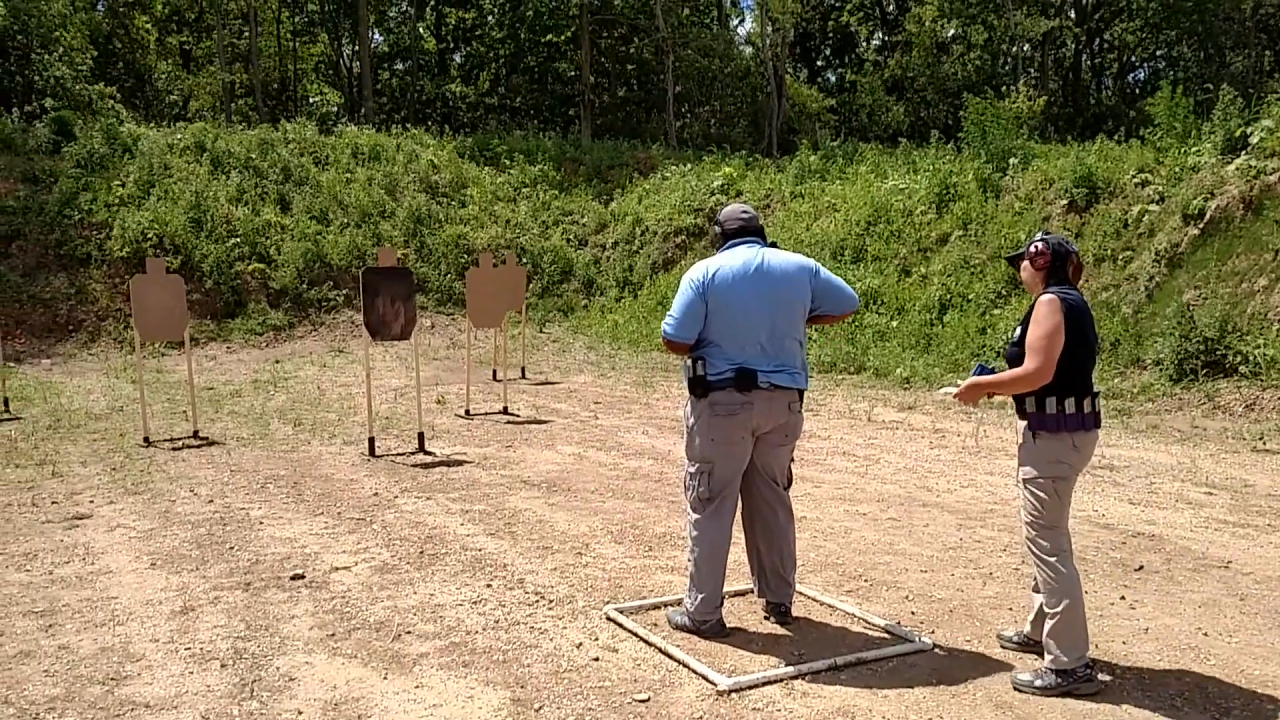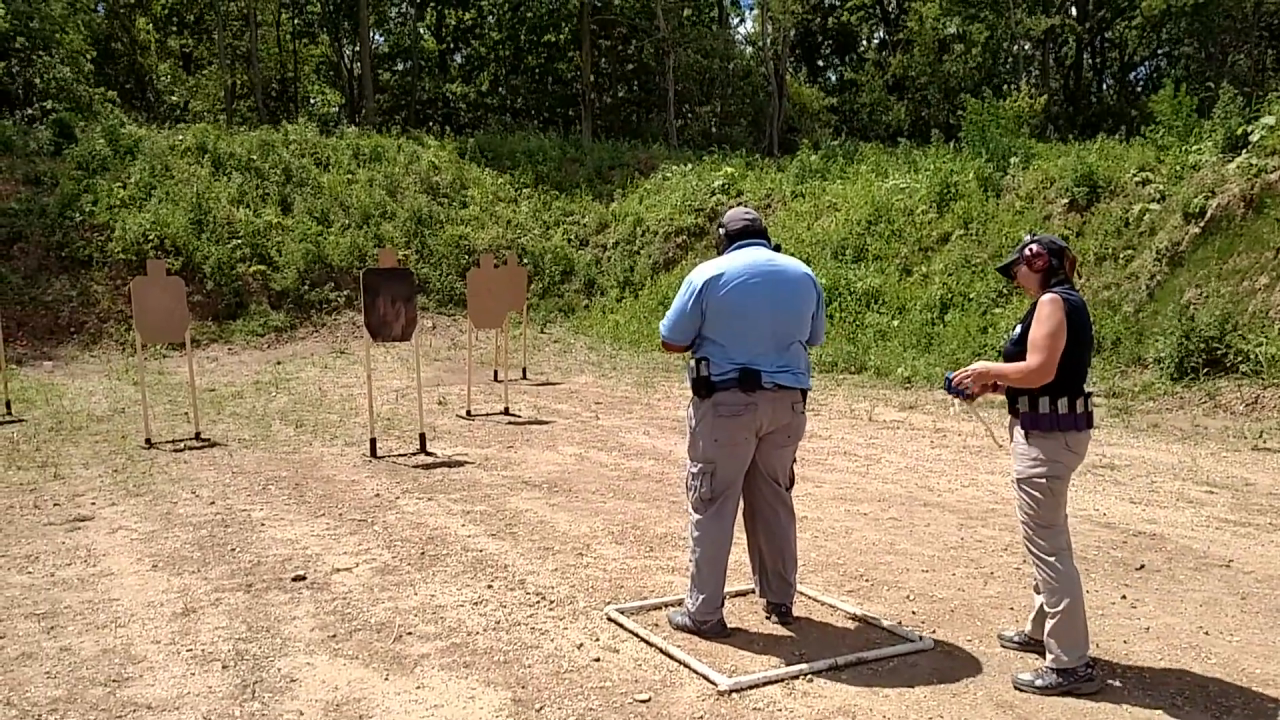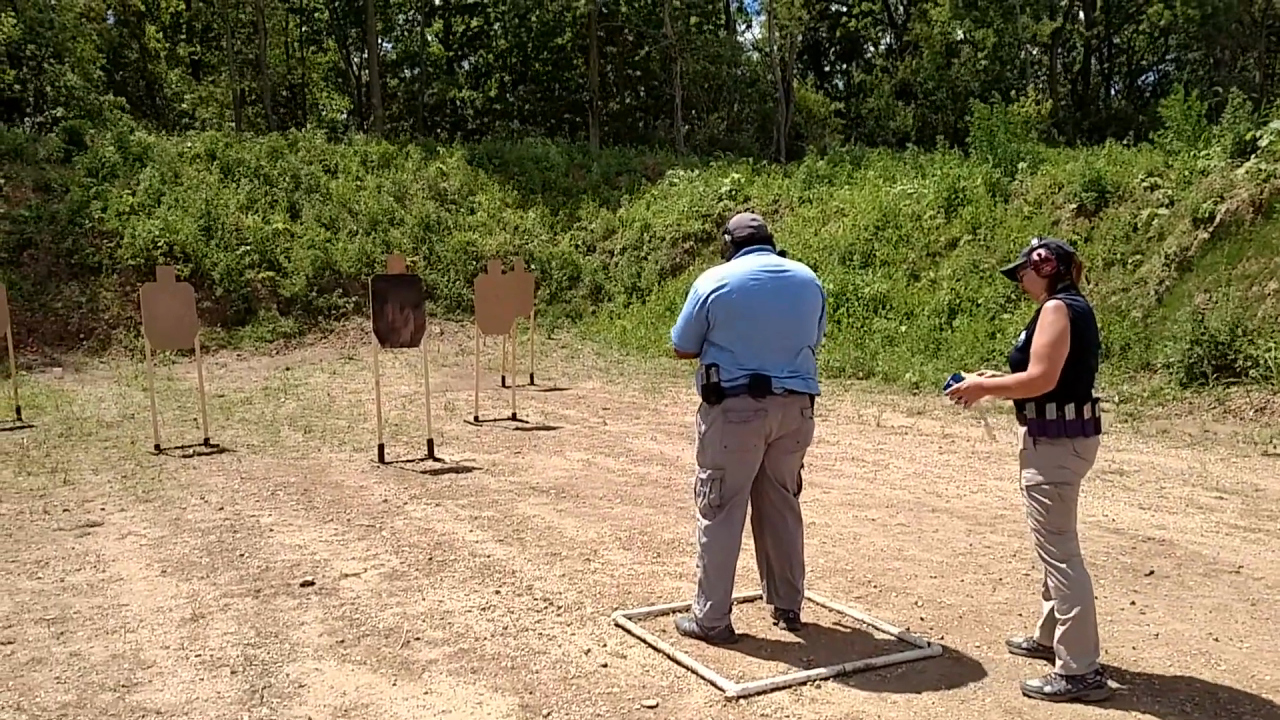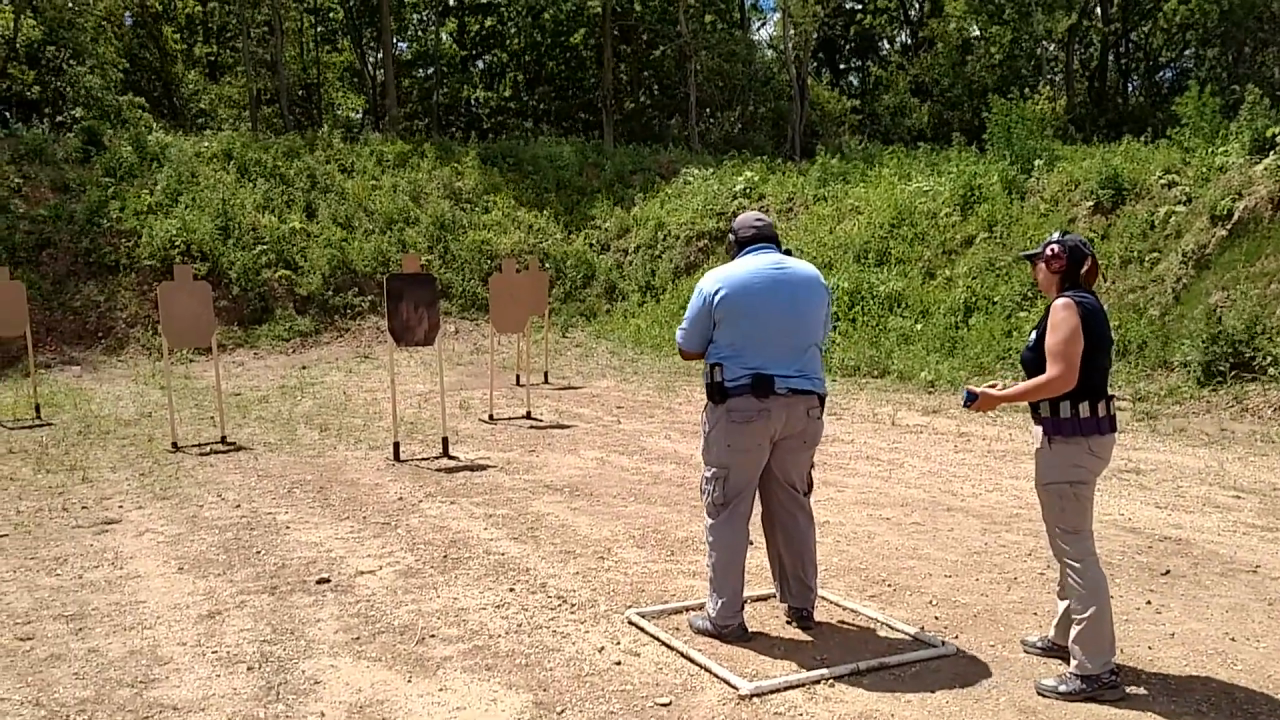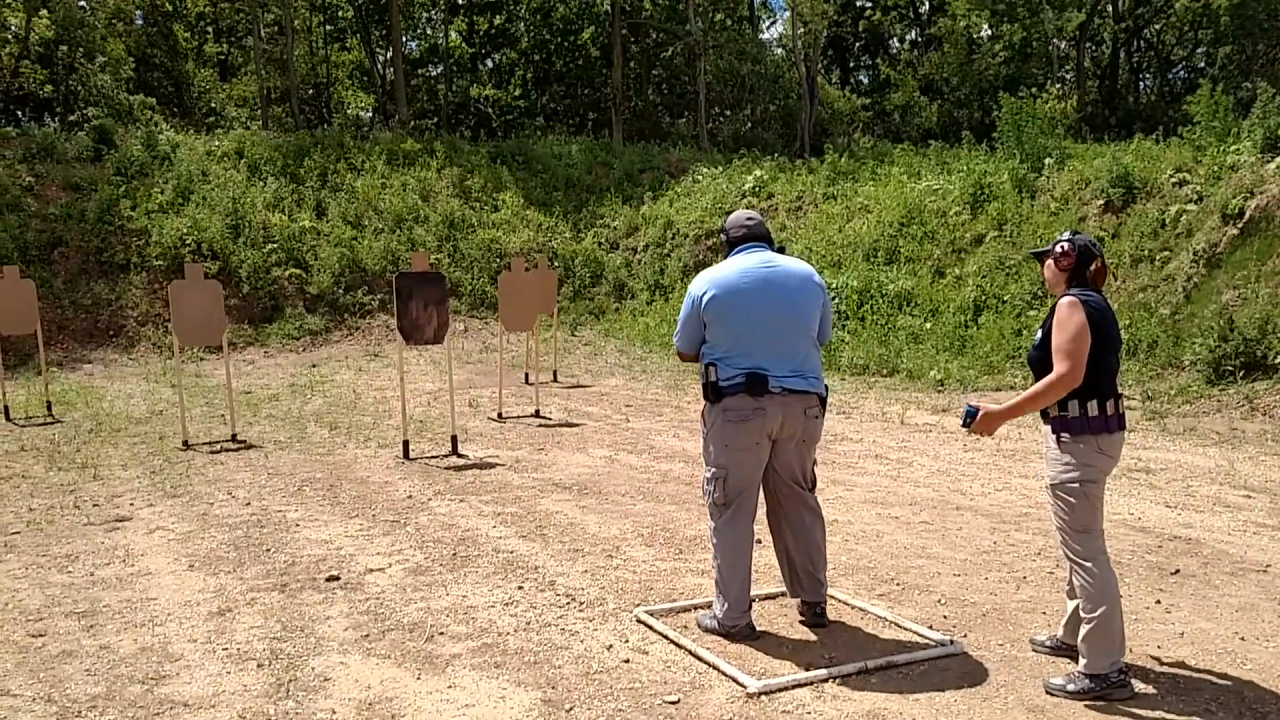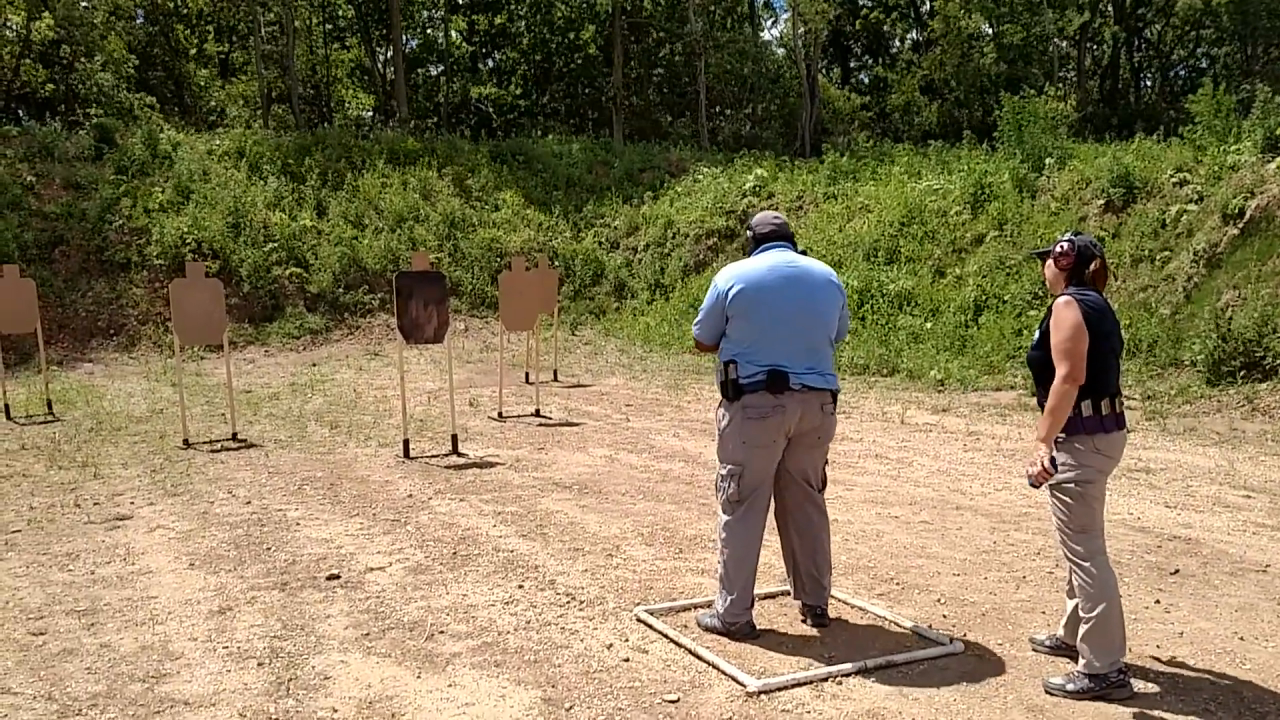
dt=0.4s
person 1, frame 1
left shoulder: (1051, 302)
right shoulder: (1068, 302)
left elbow: (1037, 374)
left wrist: (980, 384)
right wrist: (997, 385)
left hip: (1055, 433)
right hip: (1062, 429)
left knee: (1046, 543)
right knee: (1049, 536)
left ankle: (1070, 664)
right ankle: (1042, 630)
person 1, frame 2
left shoulder: (1052, 301)
right shoulder: (1062, 302)
left elbow: (1038, 370)
left wrist: (987, 369)
right wrist: (993, 384)
left hip: (1046, 434)
right hip: (1053, 430)
left knee: (1046, 544)
right knee: (1048, 537)
left ankle: (1071, 663)
right ankle: (1043, 630)
person 1, frame 3
left shoulder: (1057, 309)
right shoulder: (1072, 308)
left elbow: (1040, 379)
left wrist: (984, 386)
right wrist: (994, 381)
left hip: (1055, 440)
right hip: (1063, 436)
left knee: (1059, 550)
right knee: (1054, 544)
left ankle: (1080, 670)
right ankle: (1050, 636)
person 1, frame 4
left shoulder: (1066, 306)
right shoulder: (1083, 304)
left elbow: (1061, 379)
left wrist: (999, 398)
right wrist: (1010, 390)
left hip: (1071, 439)
right hip: (1081, 433)
left knee: (1075, 550)
right knee: (1068, 545)
left ankle: (1096, 670)
right ankle: (1066, 636)
person 1, frame 5
left shoulder: (1071, 304)
right shoulder: (1093, 304)
left elbow: (1066, 378)
left wrist: (1001, 414)
left hip: (1080, 438)
right hip: (1094, 431)
left knee: (1085, 549)
right knee: (1080, 544)
left ankle: (1104, 670)
right ankle: (1076, 634)
person 1, frame 6
left shoulder: (1068, 304)
right shoulder: (1096, 305)
left elbow: (1068, 378)
left wrist: (1043, 442)
left hip: (1080, 437)
right hip: (1101, 430)
left knee: (1084, 550)
right knee: (1081, 544)
left ankle: (1104, 669)
right ankle: (1075, 634)
person 2, frame 1
left shoulder: (705, 272)
right shoulder: (798, 267)
left elbow: (675, 341)
right elbow: (848, 304)
left wrist: (697, 347)
left hip: (723, 401)
right hip: (783, 401)
left knee: (710, 506)
right knee: (772, 501)
left ankle: (703, 612)
right ankle: (779, 600)
person 2, frame 2
left shoulder: (708, 274)
right shoulder: (803, 275)
left elbow: (672, 341)
right elbow: (814, 338)
left hip: (726, 402)
right hip: (786, 401)
left knee: (712, 507)
right knee: (774, 501)
left ankle: (704, 612)
right ankle: (780, 600)
person 2, frame 3
left shoulder: (715, 281)
right shoulder: (808, 280)
left elbow: (683, 348)
left hip: (735, 408)
right hip: (794, 407)
left knee: (720, 512)
right knee: (782, 507)
left ankle: (711, 618)
right ankle: (788, 606)
person 2, frame 4
left shoulder: (719, 281)
right shoulder: (812, 277)
left elbow: (689, 349)
left hip: (741, 408)
right hip: (803, 406)
left knee: (727, 511)
right knee: (792, 506)
left ankle: (724, 616)
right ankle: (801, 604)
person 2, frame 5
left shoulder: (709, 282)
right shoulder: (807, 275)
left elbow: (686, 351)
right elbow: (822, 337)
left hip: (739, 407)
right hip: (802, 404)
left knee: (732, 512)
right knee: (798, 503)
left ankle: (733, 616)
right ankle: (813, 601)
person 2, frame 6
left shoulder: (733, 276)
right shoulder: (828, 277)
left elbow: (703, 341)
right elbow: (837, 336)
left hip: (755, 405)
right hip: (816, 403)
left knee: (741, 508)
right knee: (806, 503)
left ankle: (733, 613)
right ankle: (815, 602)
